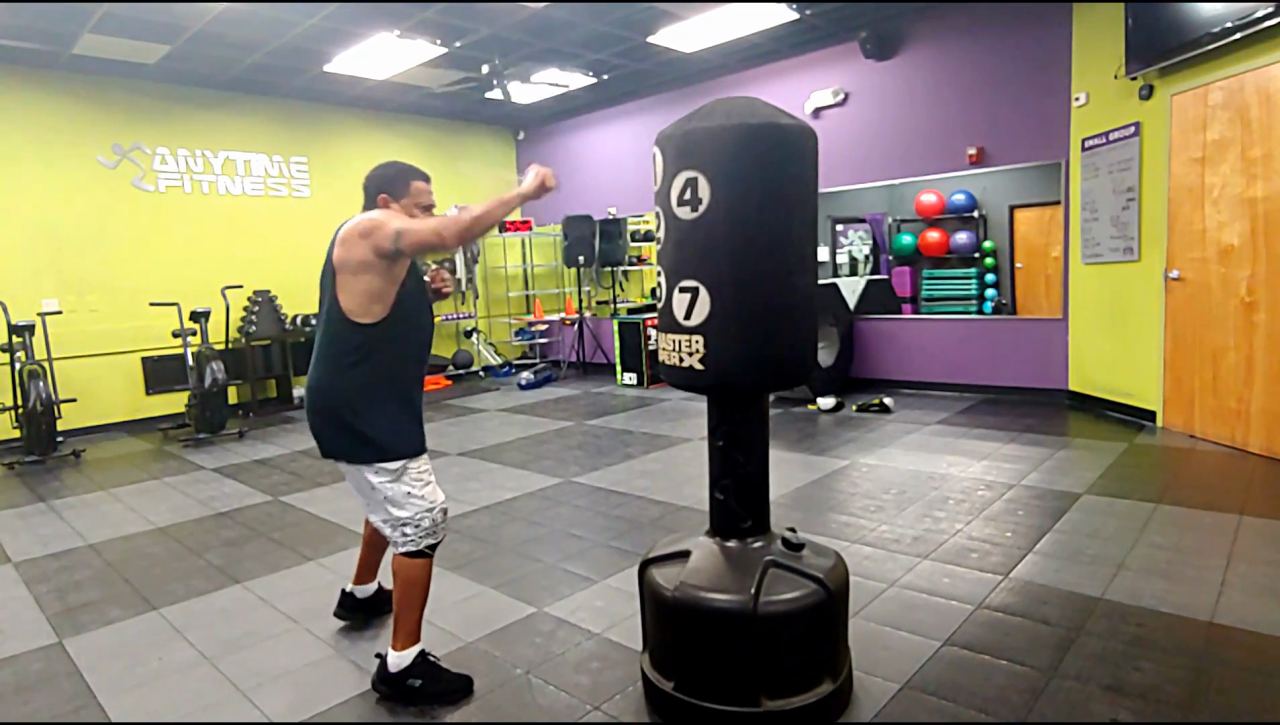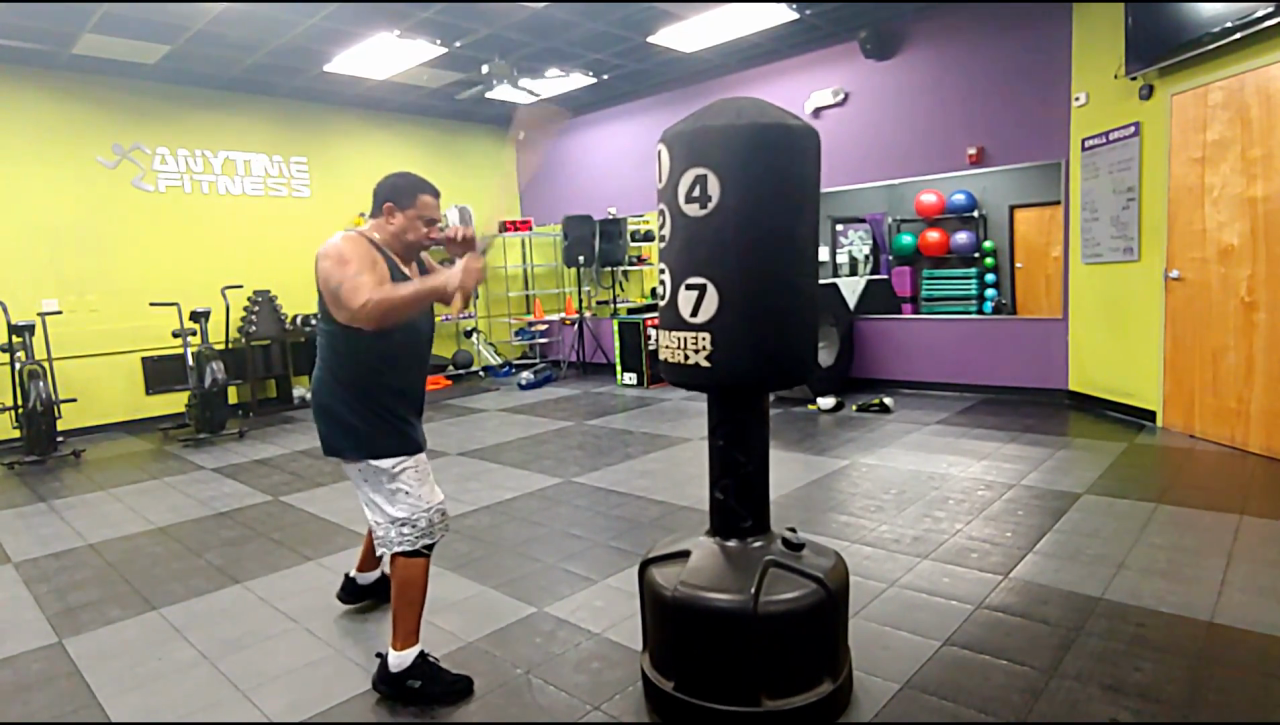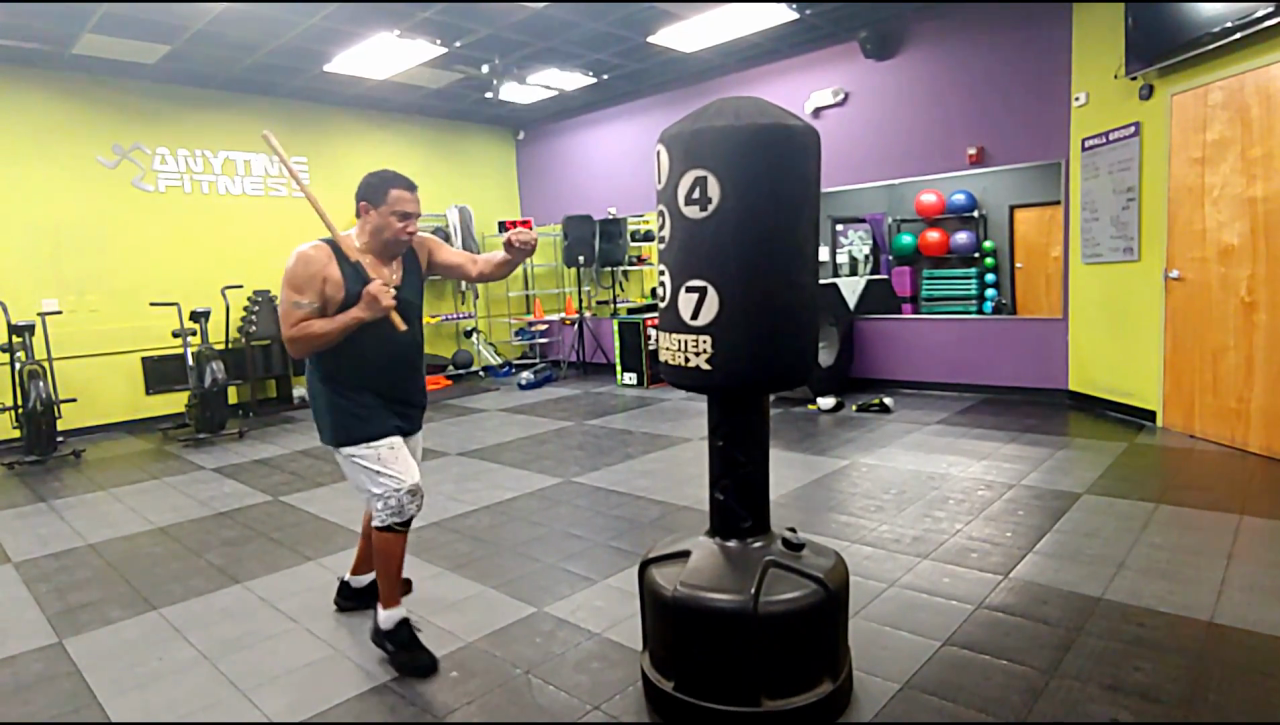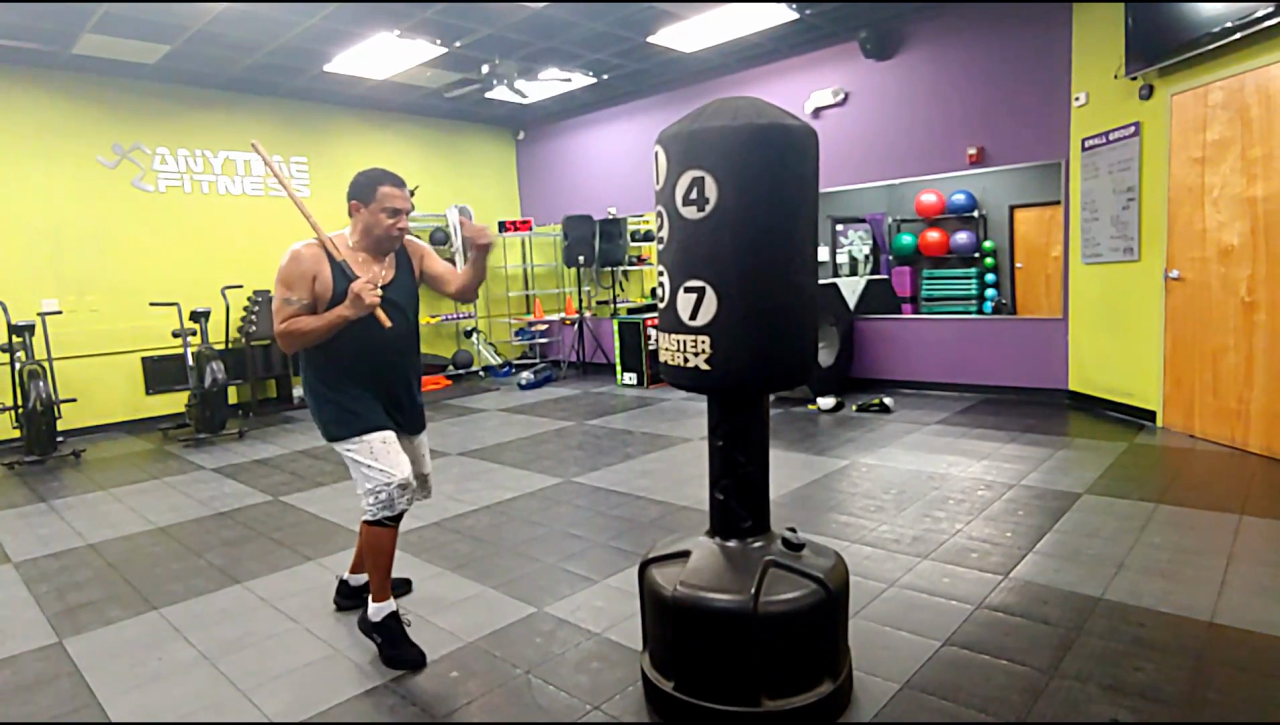
dt=0.2s
person 1, frame 1
left shoulder: (385, 249)
right shoulder: (368, 231)
left elbow: (388, 310)
right elbow: (450, 233)
left wrist: (427, 290)
right wrist: (521, 192)
left hip: (357, 406)
right hip: (363, 411)
left knee: (390, 502)
right knee: (420, 520)
left ankle: (361, 593)
right ankle: (402, 664)
person 1, frame 2
left shoulder: (408, 258)
right shoulder: (346, 249)
left elbow: (454, 294)
right elbow: (369, 310)
left wrist: (464, 258)
right wrist: (445, 280)
left hip: (387, 409)
right hip: (361, 414)
left knee: (394, 501)
right knee: (417, 518)
left ankle: (364, 578)
right ankle: (402, 665)
person 1, frame 3
left shoulder: (417, 248)
right shoulder: (314, 260)
left elbow: (477, 268)
right elbow: (296, 341)
left wrist: (513, 253)
right wrist: (364, 311)
left hip: (400, 400)
right hip: (349, 405)
left knee: (392, 490)
right knee: (396, 493)
left ankle: (359, 582)
right ankle: (391, 621)
person 1, frame 4
left shoulder: (409, 250)
right shoulder: (307, 258)
left elbow: (461, 289)
right elbow: (285, 337)
left wrist: (478, 256)
right wrist: (348, 310)
left hip: (401, 398)
right hip: (346, 400)
left knee: (401, 487)
right knee: (389, 486)
left ankle: (358, 580)
right ankle: (379, 613)
